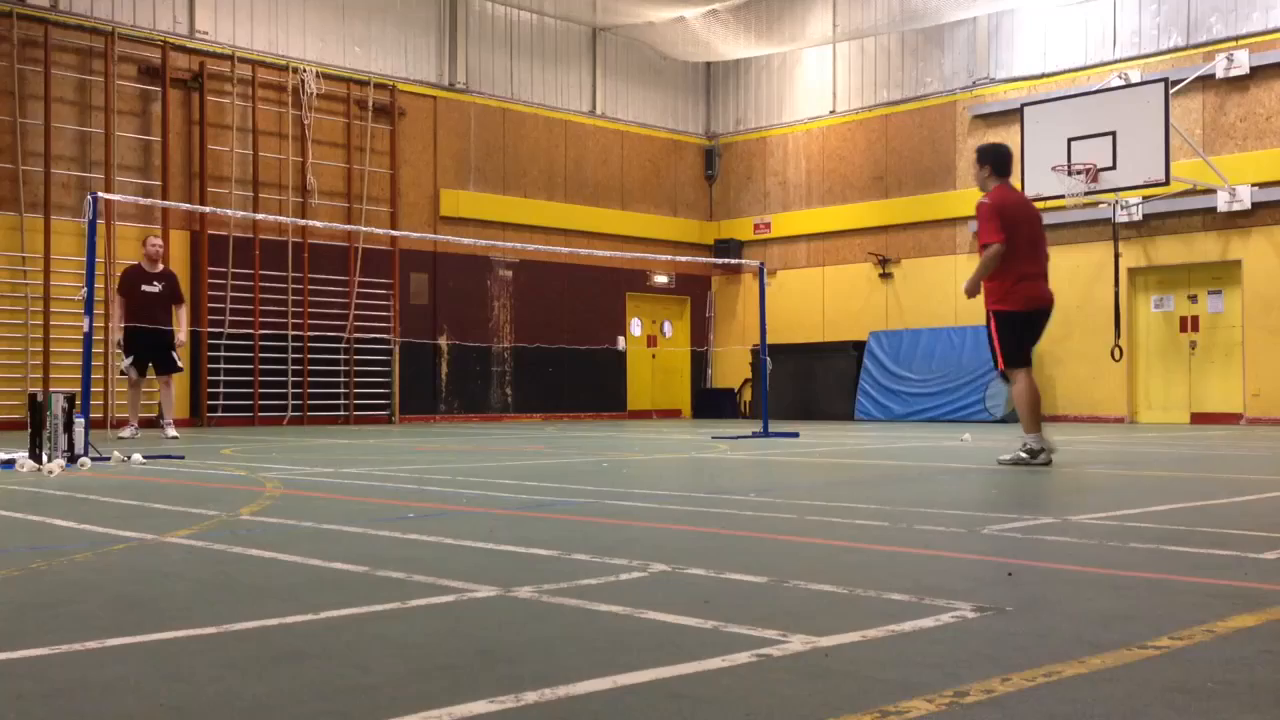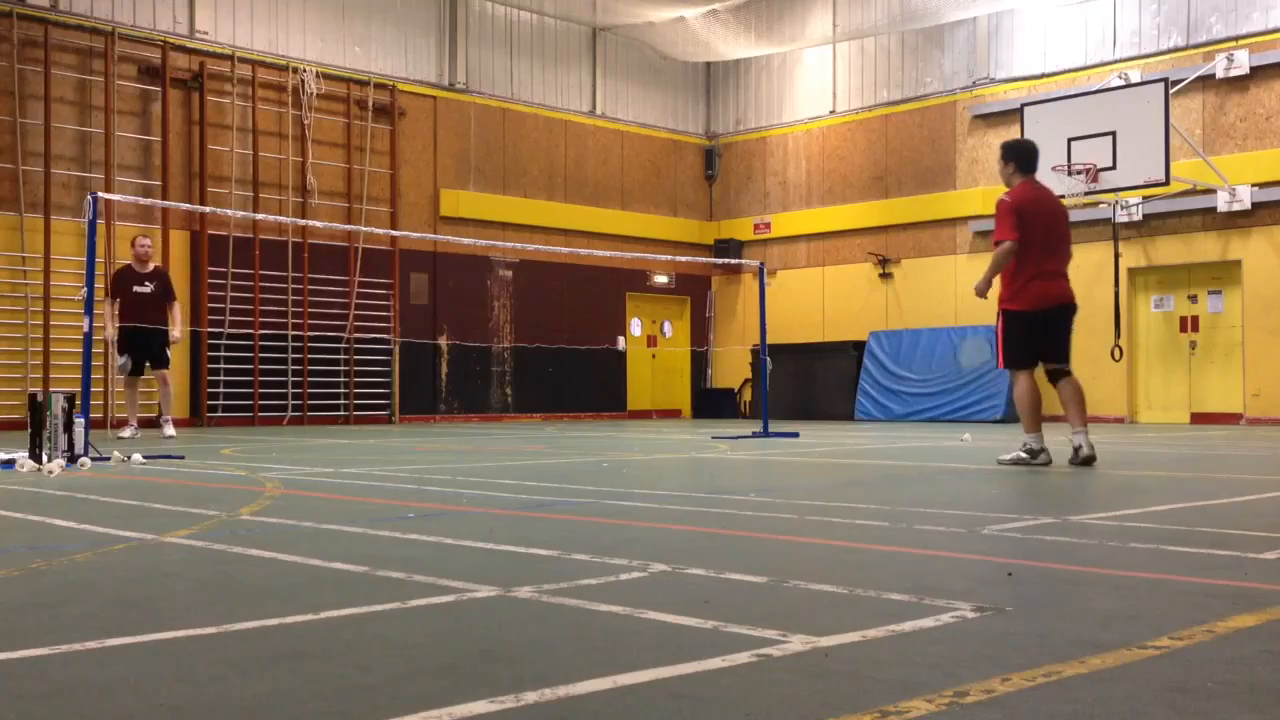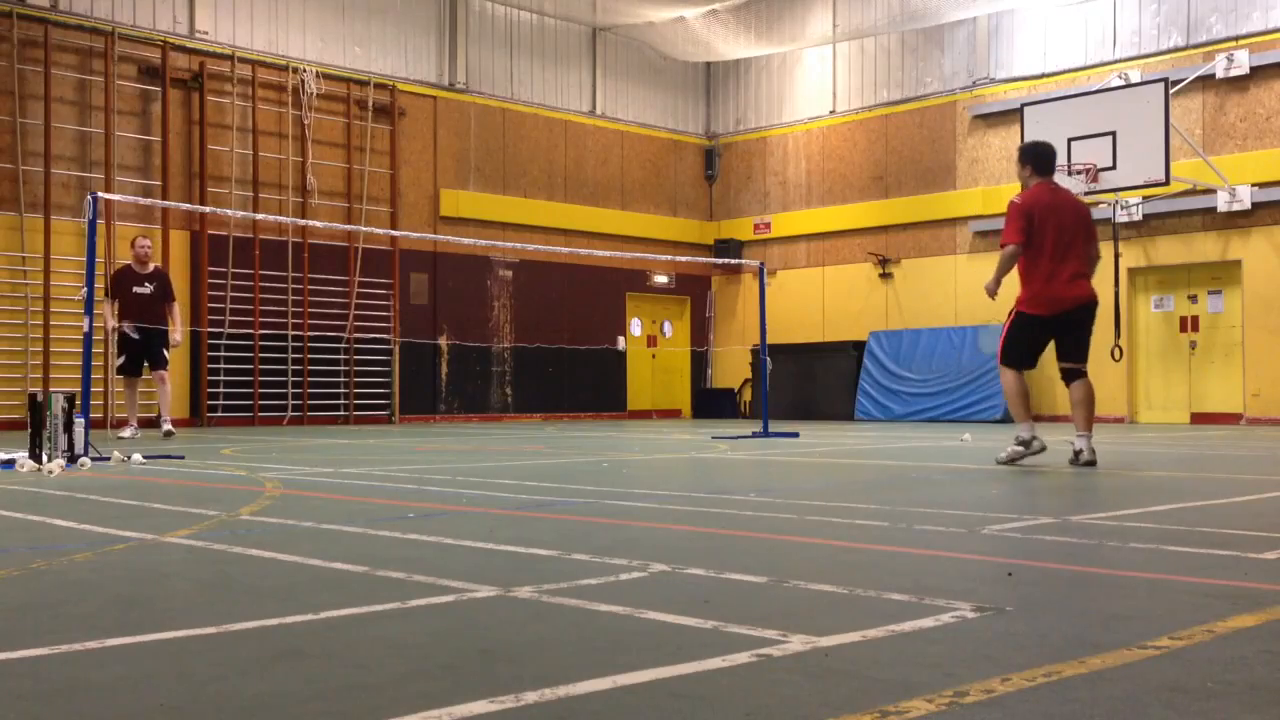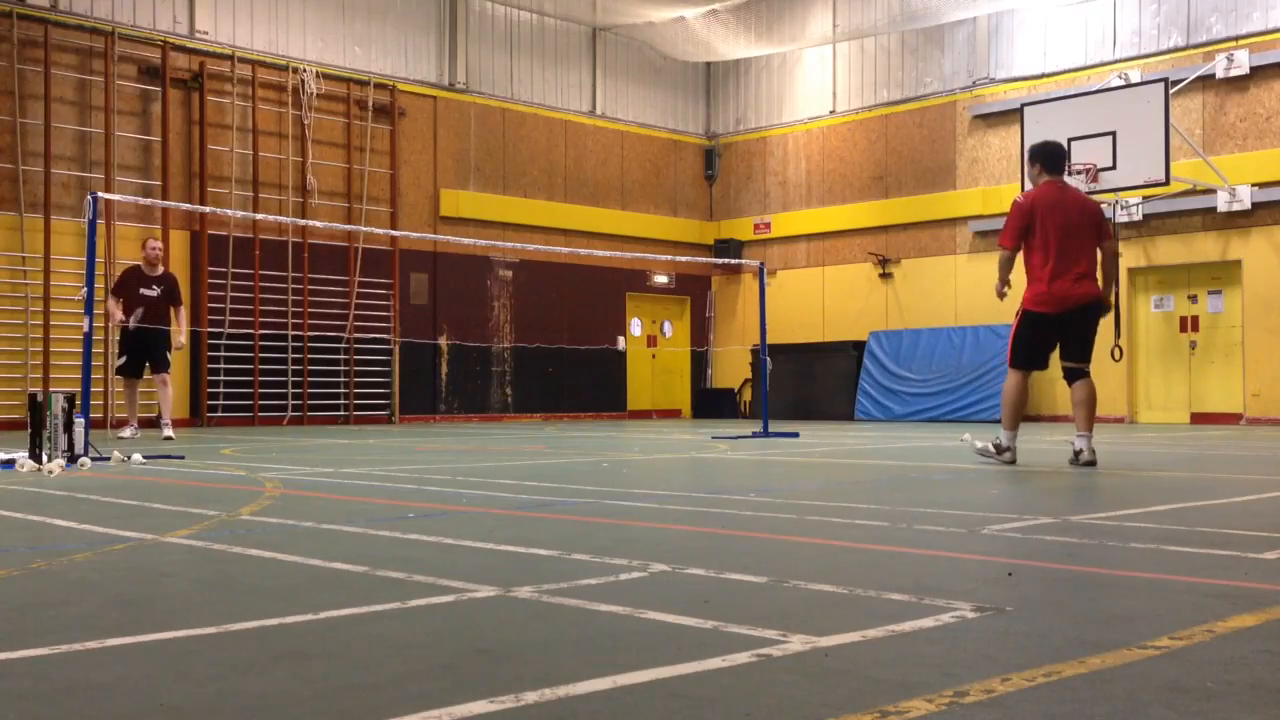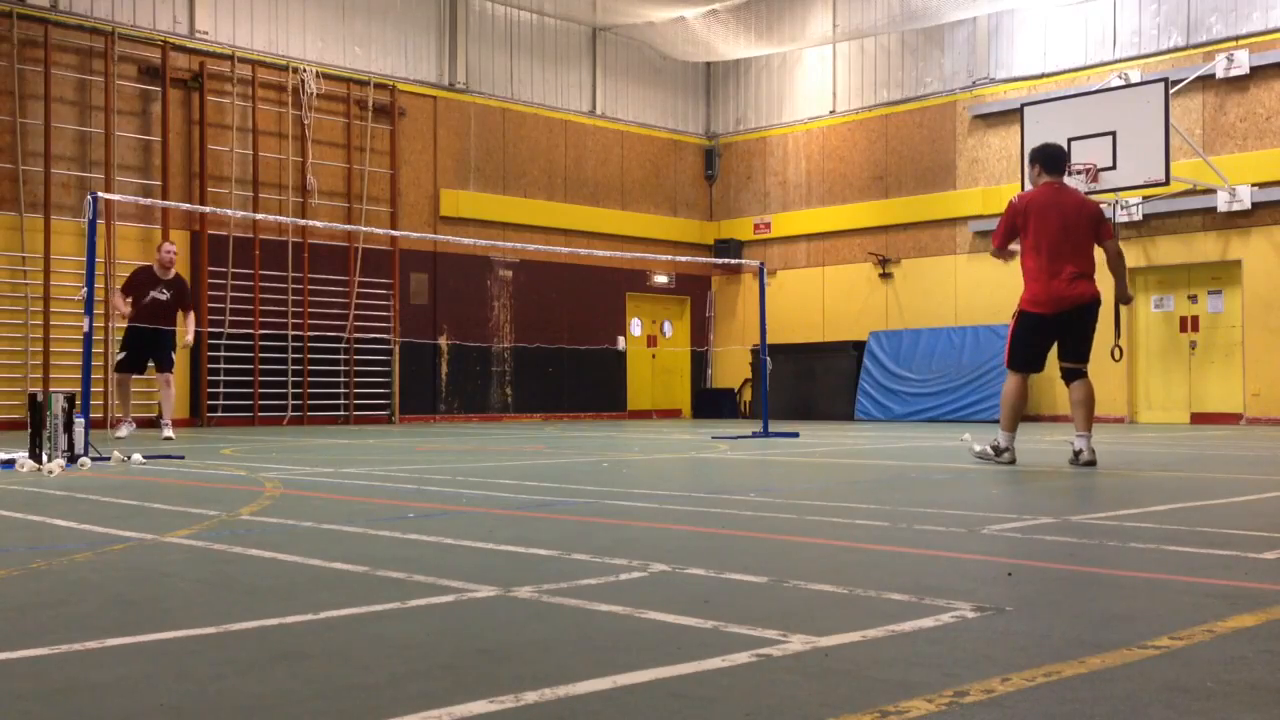
dt=0.2s
person 1, frame 1
left shoulder: (990, 203)
right shoulder: (1027, 204)
left elbow: (995, 250)
right elbow: (1043, 254)
left wrist: (975, 281)
left hip: (1008, 301)
right hip: (1037, 298)
left knee: (1015, 372)
right knee: (1018, 371)
left ankle: (1033, 446)
right ankle: (1036, 439)
person 1, frame 2
left shoulder: (1010, 200)
right shoulder: (1055, 202)
left elbow: (1008, 246)
left wrist: (986, 279)
left hip: (1021, 300)
right hip: (1059, 297)
left knee: (1021, 371)
right knee: (1060, 371)
left ankle: (1034, 446)
right ankle: (1082, 442)
person 1, frame 3
left shoulder: (1023, 203)
right shoulder: (1077, 204)
left elbow: (1012, 250)
right elbow: (1093, 253)
left wrist: (995, 280)
left hip: (1038, 302)
right hip: (1080, 300)
left knee: (1010, 365)
right knee: (1075, 372)
left ankle: (1027, 436)
right ankle: (1084, 445)
person 1, frame 4
left shoulder: (1027, 202)
right shoulder: (1088, 204)
left elbow: (1007, 251)
right elbow: (1110, 251)
left wrist: (1002, 281)
right wrist: (1107, 292)
left hip: (1043, 301)
right hip: (1085, 300)
left knee: (1018, 370)
right knee: (1078, 373)
left ankle: (1005, 444)
right ankle: (1083, 446)
person 1, frame 5
left shoulder: (1022, 203)
right shoulder: (1088, 205)
left elbow: (997, 248)
right elbow: (1113, 250)
left wrist: (1010, 252)
right wrist: (1122, 288)
left hip: (1040, 302)
right hip: (1082, 300)
left knee: (1018, 371)
right knee: (1076, 373)
left ankle: (1004, 445)
right ankle: (1083, 446)
person 2, frame 1
left shoulder: (170, 277)
right shoulder: (130, 274)
left elbow: (180, 306)
right elbow: (119, 301)
left wrist: (182, 332)
right wrist: (117, 329)
left hip: (163, 334)
right hip: (135, 333)
left knee: (166, 379)
right knee: (134, 379)
left ankle: (168, 424)
right ankle: (133, 425)
person 2, frame 2
left shoulder: (161, 275)
right shoulder: (121, 275)
left elbow: (173, 303)
right elbow: (109, 302)
left wrist: (177, 328)
right wrist: (109, 327)
left hip: (157, 332)
right hip: (130, 333)
left knee: (163, 375)
right knee: (130, 379)
left ankle: (167, 422)
right ankle: (132, 425)
person 2, frame 3
left shoulder: (161, 275)
right shoulder: (121, 275)
left elbow: (172, 304)
right elbow: (108, 301)
left wrist: (177, 331)
right wrist: (109, 319)
left hip: (157, 333)
right hip: (129, 334)
left knee: (161, 375)
right knee: (130, 380)
left ankle: (166, 421)
right ankle: (132, 425)
person 2, frame 4
left shoulder: (169, 279)
right shoulder: (129, 274)
left elbow: (179, 308)
right elbow: (112, 298)
left wrist: (182, 334)
right wrist: (115, 314)
left hip: (159, 334)
right hip: (132, 334)
left knee: (163, 378)
right knee: (130, 381)
left ankle: (166, 424)
right ankle: (133, 425)
person 2, frame 5
left shoulder: (180, 283)
right shoulder: (140, 274)
left elbow: (188, 311)
right elbow: (118, 296)
left wrist: (189, 333)
right wrist: (123, 308)
left hip: (164, 335)
right hip: (137, 332)
left knee: (166, 377)
right knee: (121, 376)
left ankle: (166, 424)
right ankle: (126, 420)
